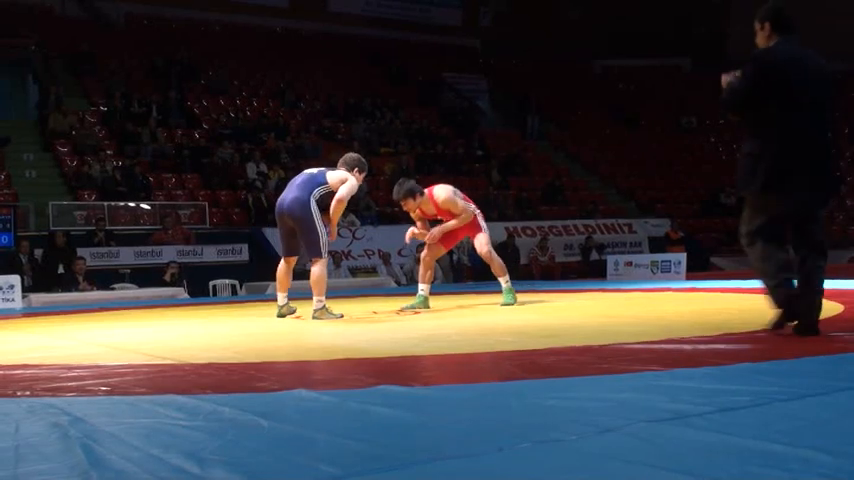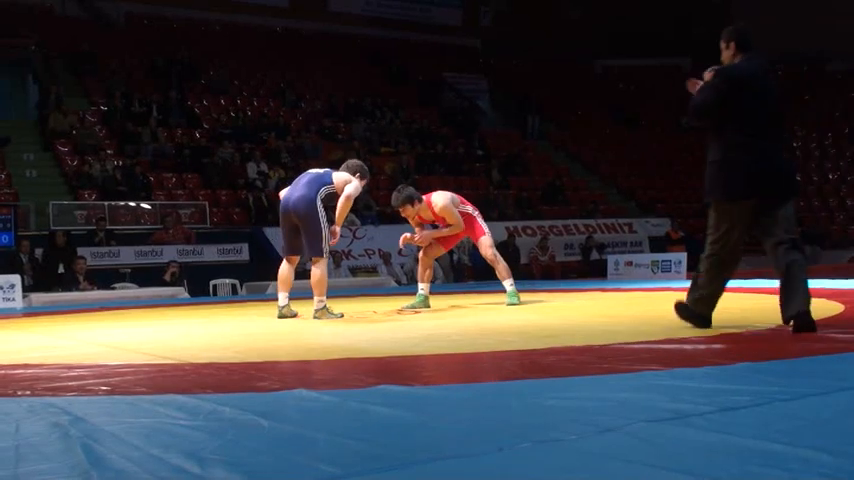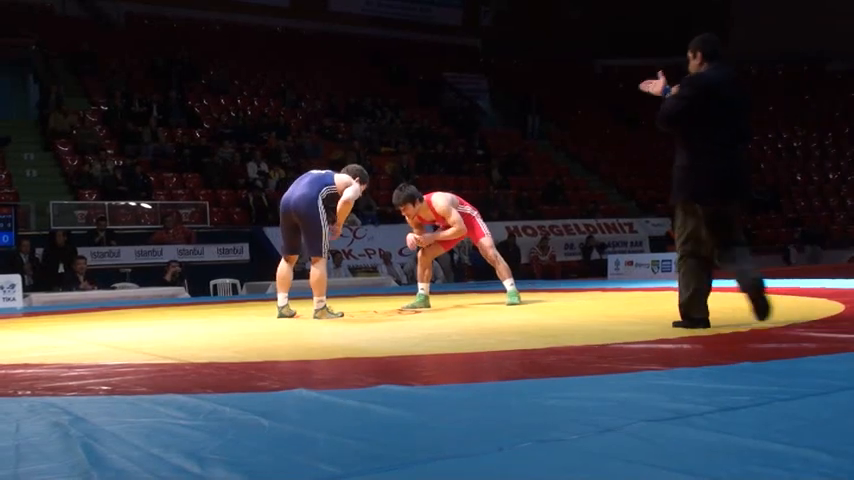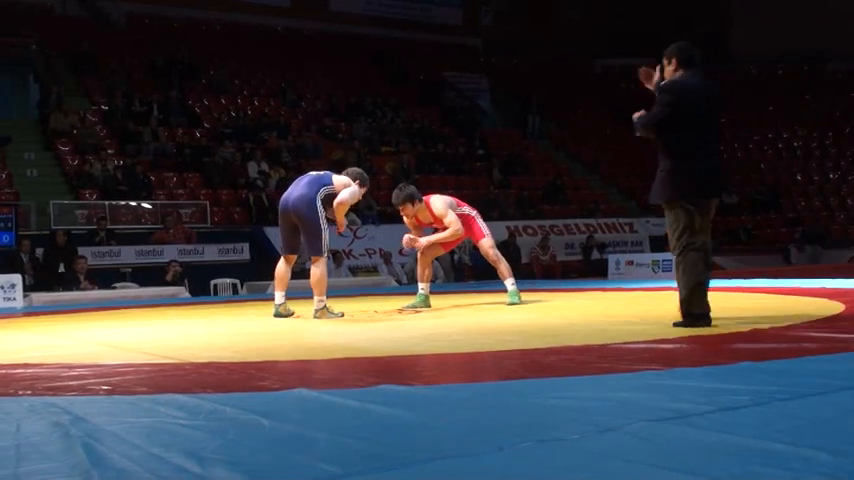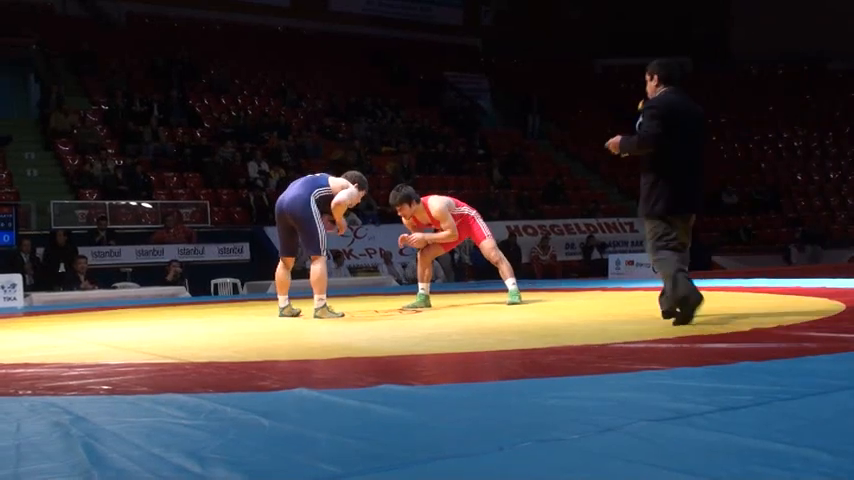
dt=0.2s
person 1, frame 1
left shoulder: (763, 61)
right shoulder: (817, 64)
left elbow: (734, 104)
left wrist: (731, 86)
left hip: (771, 166)
right hip: (812, 165)
left knee: (760, 236)
right knee: (809, 243)
left ankle: (791, 302)
right ankle: (806, 316)
person 1, frame 2
left shoulder: (729, 75)
right shoulder: (769, 77)
left elbow: (698, 114)
left wrist: (706, 89)
right wrist: (711, 89)
left hip: (734, 174)
right hip: (773, 173)
left knee: (721, 246)
right knee: (784, 243)
left ankle: (699, 309)
right ankle: (799, 313)
person 1, frame 3
left shoulder: (696, 82)
right shoulder: (734, 85)
left elbow: (667, 120)
left wrist: (669, 99)
right wrist: (667, 91)
left hip: (698, 177)
right hip: (732, 177)
left knee: (692, 246)
right knee: (732, 242)
left ankle: (694, 313)
right ankle: (752, 283)
person 1, frame 4
left shoulder: (673, 88)
right shoulder: (708, 89)
left elbow: (655, 125)
left wrist: (641, 119)
right wrist: (657, 88)
left hip: (679, 178)
right hip: (709, 178)
left knee: (686, 244)
right knee: (699, 242)
left ankle: (697, 312)
right ankle: (694, 305)
person 1, frame 5
left shoulder: (657, 104)
right shoulder: (694, 109)
left elbow: (648, 141)
left wrist: (623, 143)
left hip: (661, 191)
right hip: (688, 191)
left knee: (662, 248)
right knee: (678, 246)
left ankle: (687, 296)
right ankle: (672, 304)
person 2, frame 1
left shoulder: (321, 174)
right shoulder: (350, 180)
right elbow: (340, 198)
left wrist: (324, 215)
right wrist: (333, 224)
left hip: (282, 203)
right hip: (302, 204)
left knee: (288, 258)
right knee: (320, 258)
left ankle: (282, 305)
right ankle: (319, 309)
person 2, frame 2
left shoulder: (321, 175)
right shoulder: (353, 182)
left elbow: (283, 193)
right elbow: (347, 195)
right wrist: (337, 225)
left hip: (287, 201)
right hip: (308, 202)
left knee: (290, 258)
right knee: (320, 258)
left ankle: (283, 306)
right ankle: (320, 309)
person 2, frame 3
left shoulder: (321, 177)
right shoulder: (352, 185)
right elbow: (347, 200)
right wrist: (338, 224)
left hip: (287, 201)
right hip: (308, 201)
left knee: (289, 257)
right knee: (319, 258)
left ankle: (282, 306)
right ankle: (320, 309)
person 2, frame 4
left shoulder: (323, 179)
right shoulder: (352, 186)
right elbow: (341, 201)
right wrist: (341, 220)
left hip: (286, 200)
right hip: (307, 201)
left knee: (288, 256)
right knee: (319, 257)
left ankle: (280, 305)
right ankle: (320, 309)
person 2, frame 5
left shoulder: (323, 183)
right shoulder: (349, 189)
right elbow: (338, 202)
left wrist: (322, 221)
right wrist: (340, 221)
left hip: (282, 202)
right hip: (301, 203)
left knee: (286, 259)
right knee: (318, 256)
left ankle: (284, 307)
right ankle: (320, 308)
person 3, frame 1
left shoulder: (442, 196)
right shoulder: (416, 211)
left elbow: (468, 214)
right elbow: (427, 235)
left wrist: (442, 228)
right wrist: (415, 232)
left hip: (469, 219)
right hip: (450, 225)
left knee: (485, 250)
right knee: (426, 256)
left ankle: (508, 290)
right ankle: (421, 299)
person 3, frame 2
left shoulder: (440, 203)
right shoulder: (413, 217)
left elbow: (459, 226)
right elbow: (424, 241)
left wrist: (431, 233)
right wrist: (410, 238)
left hip: (469, 219)
right hip: (450, 224)
left knee: (489, 253)
right knee: (424, 255)
left ankle: (512, 292)
right ankle: (422, 298)
person 3, frame 3
left shoulder: (440, 203)
right shoulder: (412, 217)
left elbow: (461, 229)
right elbow: (424, 241)
left wrist: (433, 236)
right wrist: (413, 238)
left hip: (469, 218)
right hip: (449, 225)
left knee: (490, 253)
right knee: (423, 255)
left ankle: (512, 292)
right ankle: (422, 298)
person 3, frame 4
left shoulder: (437, 205)
right shoulder: (409, 218)
left elbow: (458, 230)
right elbow: (422, 242)
left wrist: (430, 239)
right wrist: (411, 239)
left hip: (469, 219)
right hip: (449, 226)
left knee: (491, 253)
right knee: (423, 255)
left ankle: (513, 292)
right ankle: (422, 298)
person 3, frame 5
left shoulder: (435, 206)
right shoulder: (408, 219)
left elbow: (453, 234)
right elbow: (421, 244)
left wrist: (424, 236)
right wrist: (408, 240)
left hip: (469, 219)
right hip: (450, 226)
left knee: (493, 254)
right knee: (423, 255)
left ankle: (513, 292)
right ankle: (423, 298)
